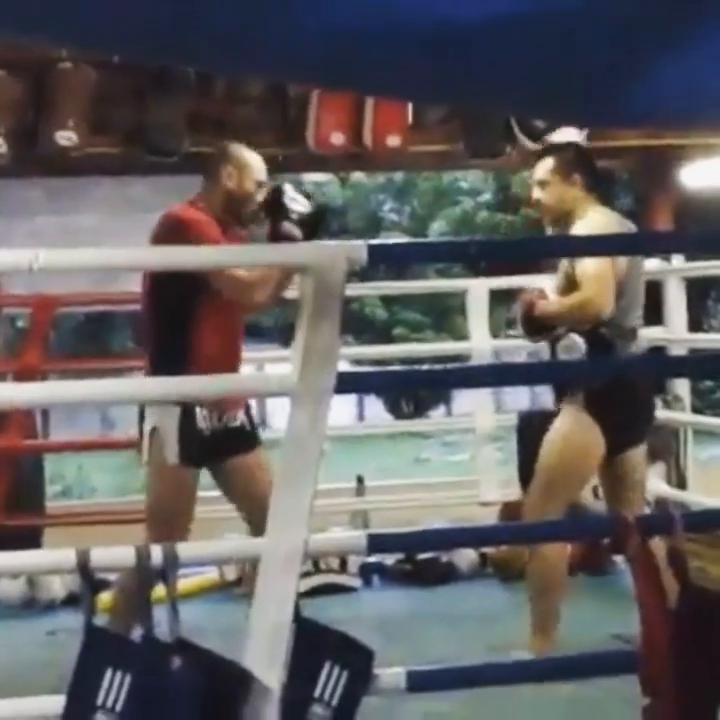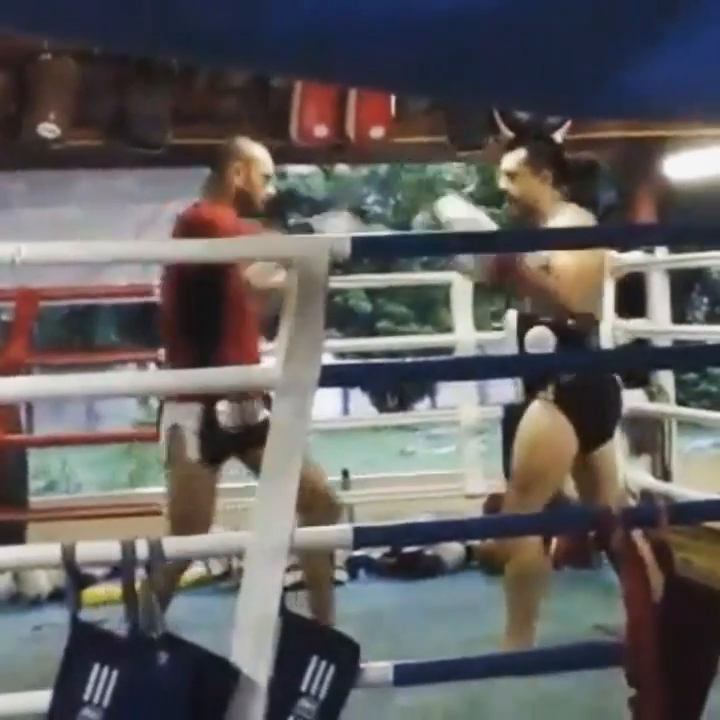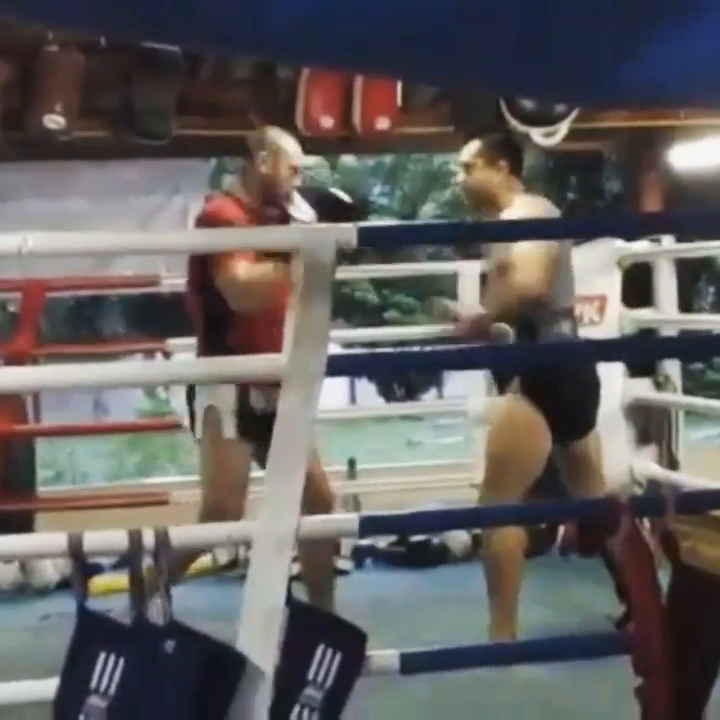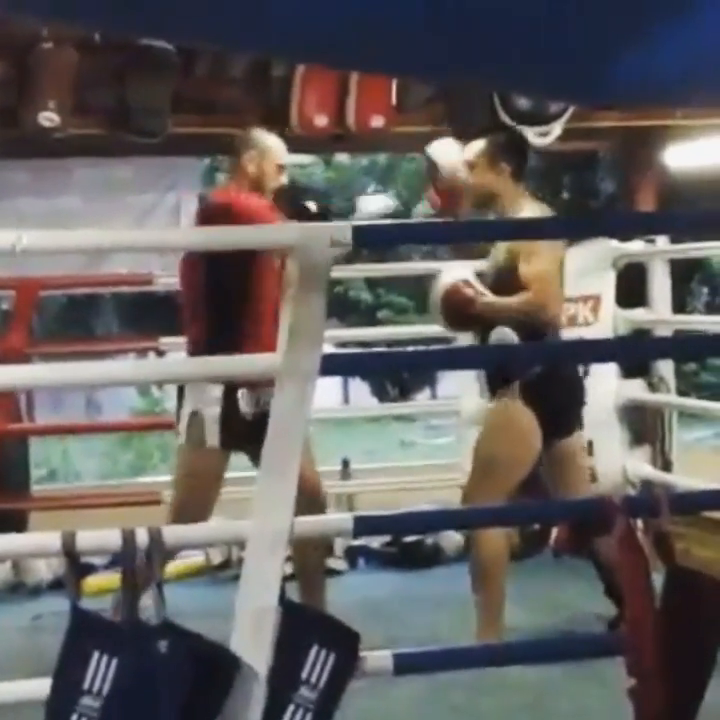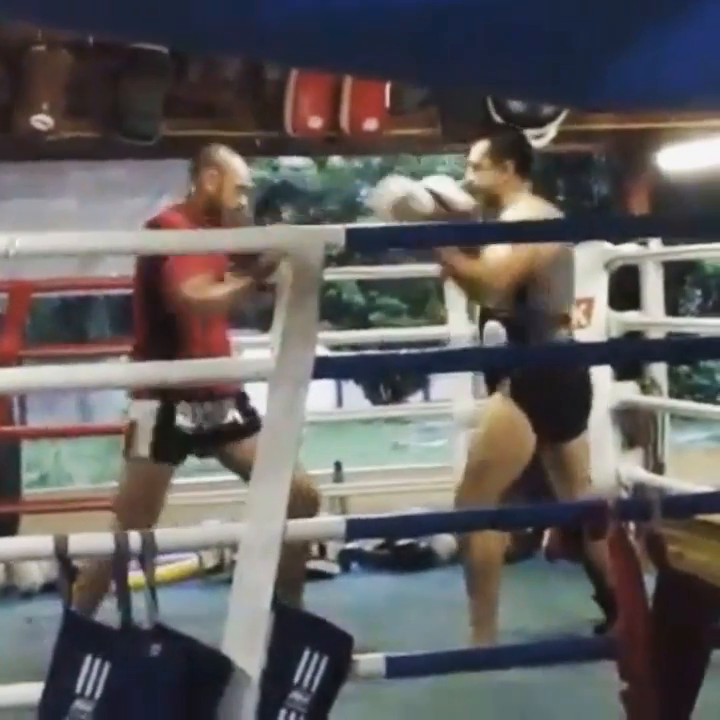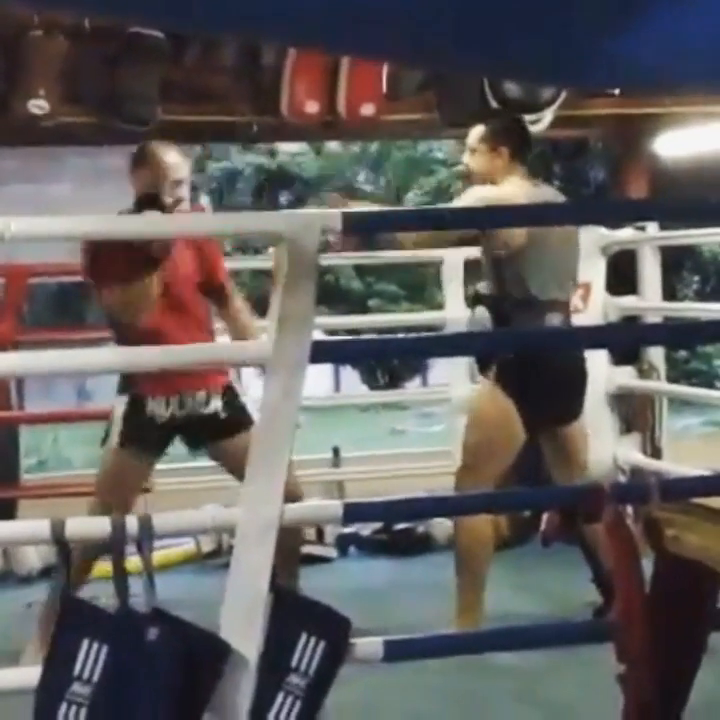
dt=0.7s
person 1, frame 1
left shoulder: (592, 228)
right shoulder: (607, 226)
left elbow: (597, 302)
left wrist: (543, 309)
left hip: (600, 390)
right hip: (624, 387)
left knee: (539, 515)
right knee: (633, 519)
left ankle: (540, 649)
person 1, frame 2
left shoulder: (572, 225)
right shoulder: (533, 229)
left elbow: (574, 298)
right elbow: (506, 283)
left wrist: (516, 270)
right wrist: (499, 267)
left hip: (568, 384)
right hip: (578, 384)
left knee: (519, 513)
right knee: (611, 514)
left ankle: (517, 646)
person 1, frame 3
left shoulder: (522, 215)
right shoulder: (517, 218)
left elbow: (528, 285)
right elbow: (508, 284)
left wrist: (473, 319)
left hip: (541, 374)
right hip: (572, 369)
left knee: (498, 503)
right knee: (594, 500)
left ankle: (502, 636)
person 1, frame 4
left shoulder: (528, 222)
right shoulder: (506, 219)
left elbow: (546, 306)
left wrist: (479, 305)
right wrist: (448, 195)
left hip: (532, 377)
right hip: (553, 375)
left knee: (481, 503)
left ankle: (489, 639)
person 1, frame 5
left shoulder: (522, 215)
right shoulder: (539, 217)
left elbow: (486, 283)
right elbow: (504, 285)
left wrist: (436, 242)
left hip: (532, 378)
right hip: (565, 372)
left knee: (474, 503)
right knee: (579, 502)
left ankle: (482, 638)
person 1, frame 6
left shoulder: (494, 199)
right shoulder: (556, 201)
left elbow: (416, 232)
left hip: (522, 360)
right hip: (563, 354)
left knee: (473, 489)
right knee: (578, 486)
left ankle: (468, 623)
right ankle: (621, 598)
person 2, frame 1
left shoulder: (230, 232)
right shoulder: (184, 223)
left elbow: (265, 296)
right elbow: (249, 293)
left wrist: (291, 238)
right wrist: (286, 240)
left hip: (227, 408)
right hip: (180, 410)
left knee: (273, 527)
right knee: (165, 546)
person 2, frame 2
left shoulder: (236, 226)
right shoulder: (206, 221)
right elbow: (261, 288)
left hip: (245, 400)
right hip: (198, 407)
left knee: (322, 504)
right knee: (186, 542)
left ankle: (326, 633)
person 2, frame 3
left shoulder: (271, 218)
right shoulder: (222, 216)
right elbow: (242, 294)
left hip: (270, 389)
right hip: (233, 389)
left knee: (319, 503)
right knee: (223, 519)
person 2, frame 4
left shoulder: (252, 212)
right shoulder: (227, 205)
left hip: (259, 387)
right hip: (221, 388)
left knee: (310, 500)
right knee: (187, 521)
person 2, frame 5
left shoulder: (221, 228)
right shoulder: (170, 228)
right elbow: (198, 304)
right wrist: (252, 277)
left hip: (221, 398)
right hip: (164, 403)
left knee: (302, 500)
right knee: (130, 535)
person 2, frame 6
left shoulder: (196, 233)
right shoulder: (108, 241)
left elbow: (227, 300)
right elbow: (132, 322)
right wrist: (152, 254)
left hip: (209, 391)
right hip: (147, 398)
left knee: (285, 497)
right knee: (104, 521)
right ankle: (50, 626)
